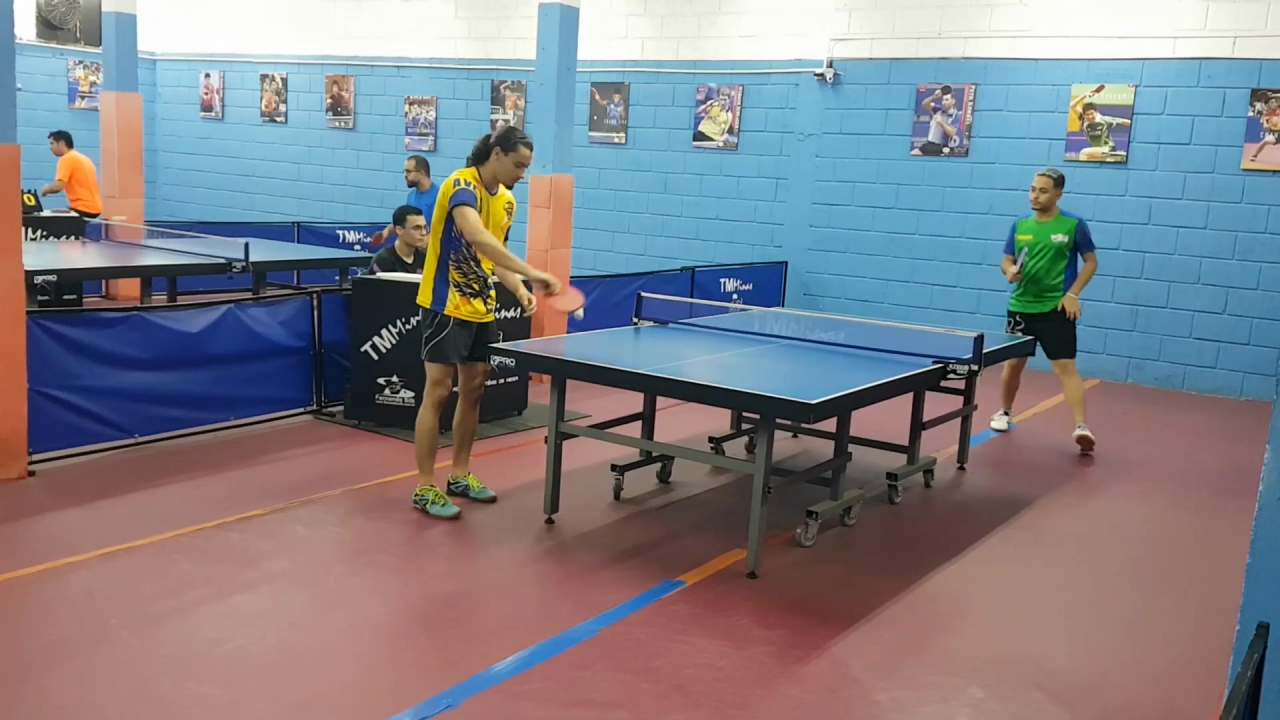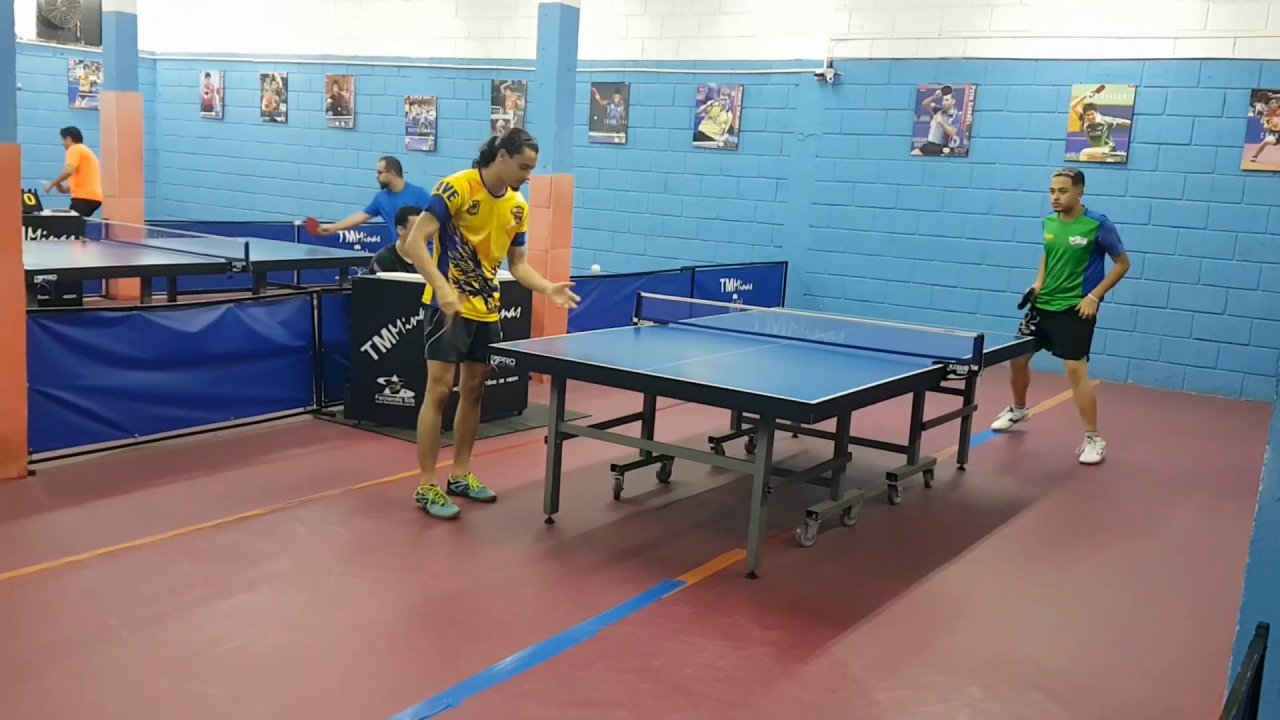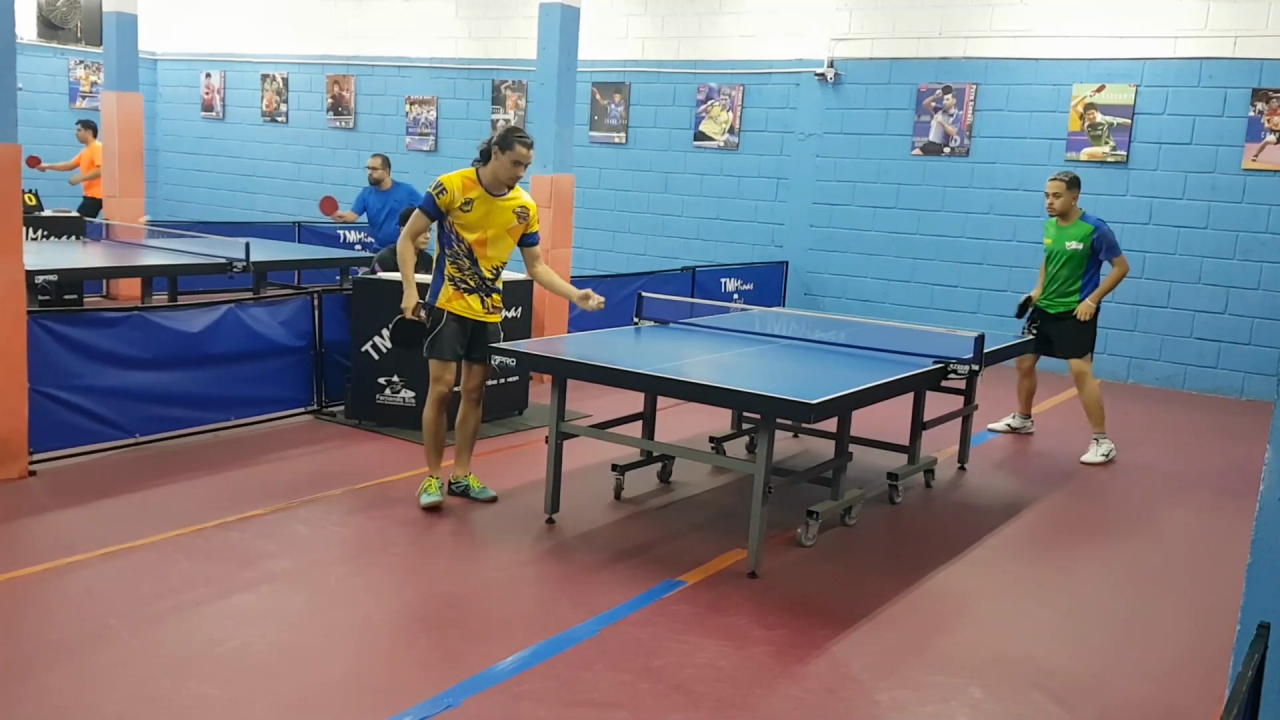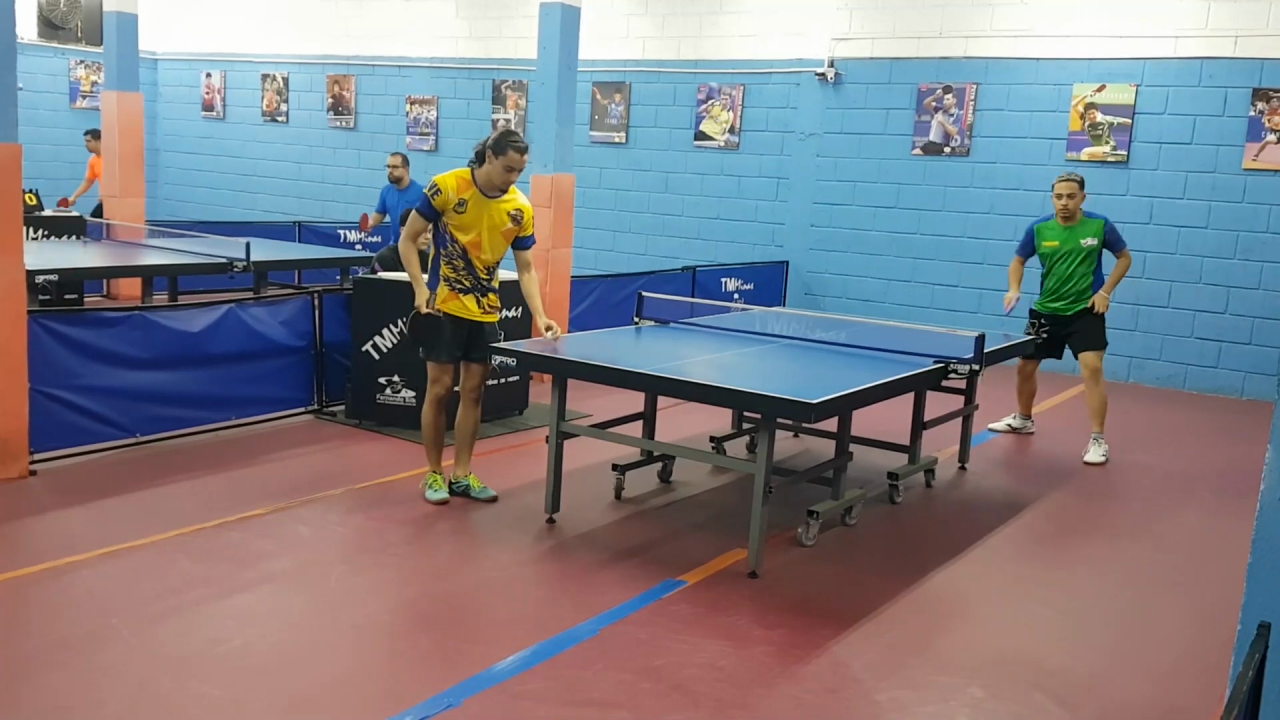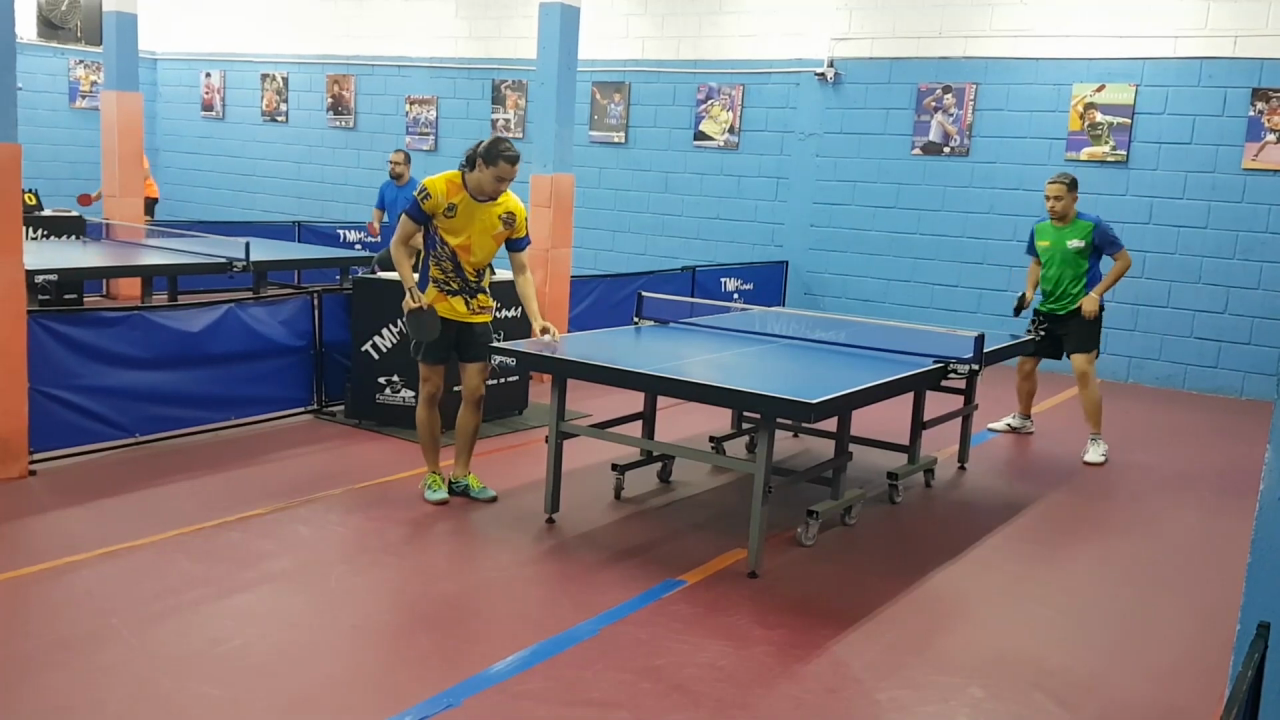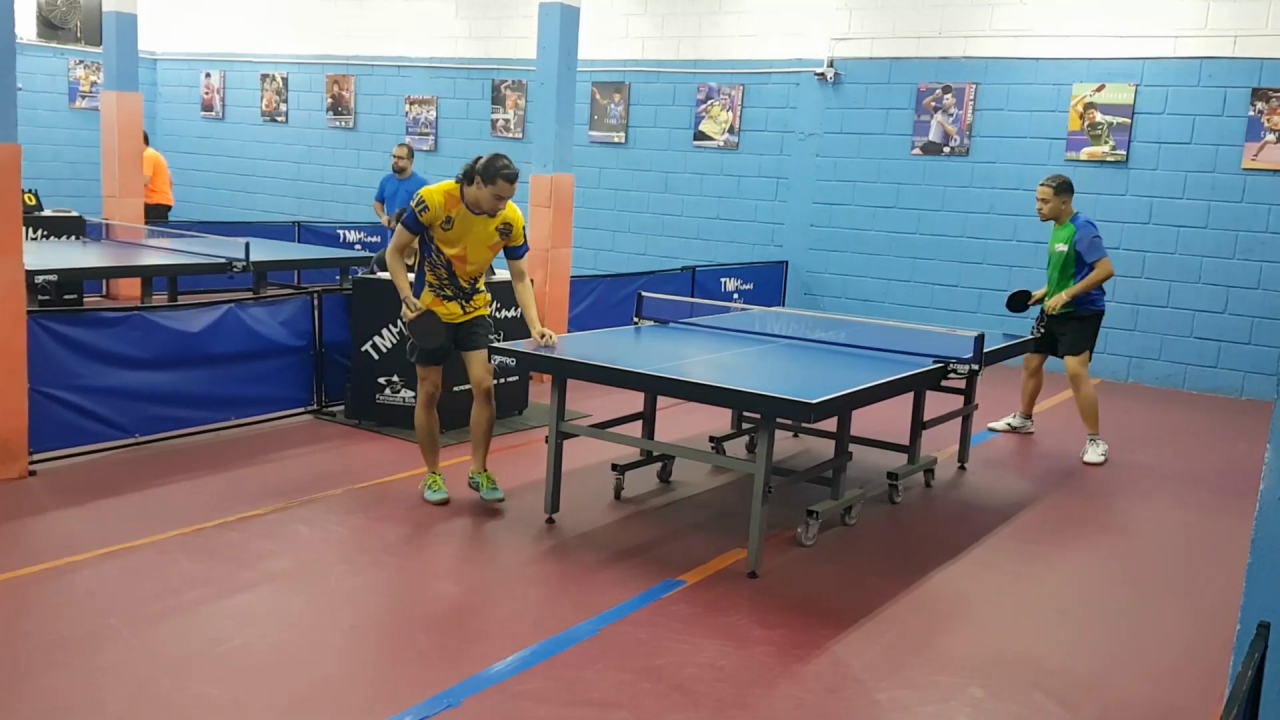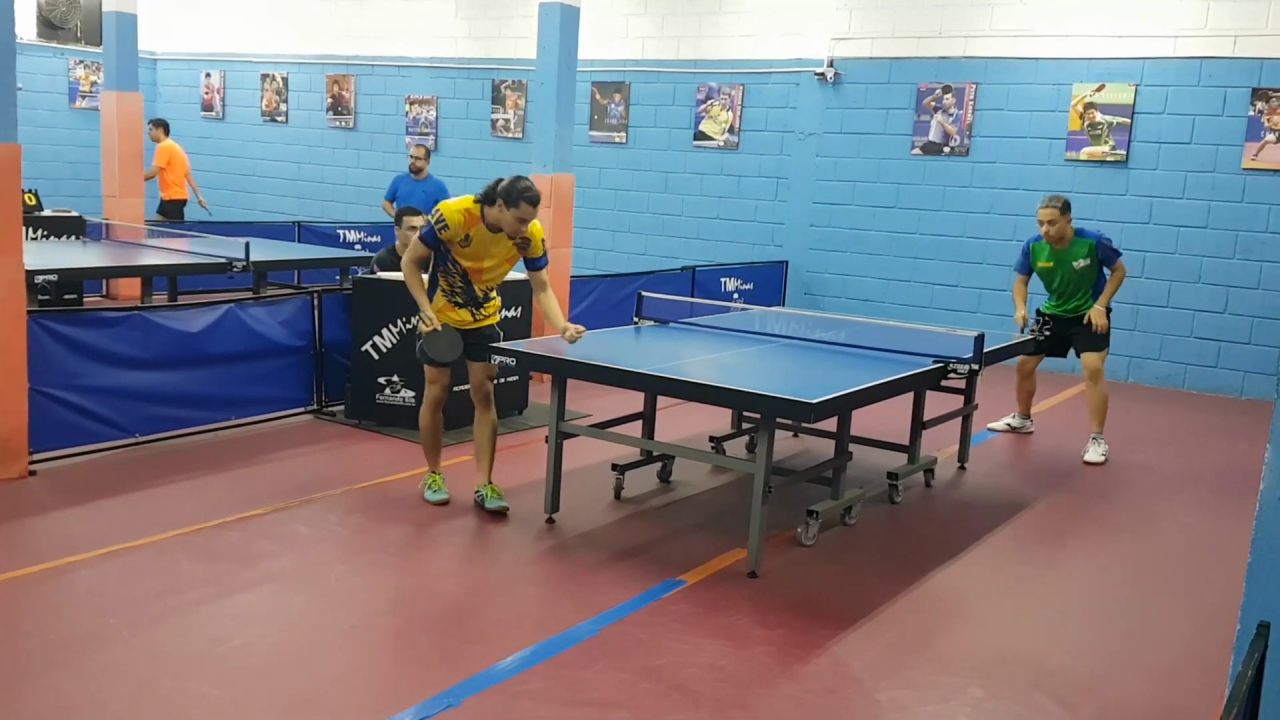
dt=0.3s
person 1, frame 1
left shoulder: (507, 200)
right shoulder: (461, 185)
right elbow: (476, 237)
left wrist: (518, 289)
right wrist: (531, 273)
left hip: (482, 309)
right hip: (446, 306)
left knee: (473, 392)
right knee: (437, 392)
left ankle: (460, 475)
right ankle: (425, 487)
person 1, frame 2
left shoulder: (518, 207)
right shoulder: (458, 188)
left elbow: (518, 264)
right elbow: (415, 242)
left wrist: (552, 288)
right wrist: (443, 287)
left hip: (486, 311)
right hip: (446, 306)
left knee: (474, 391)
right knee: (440, 390)
left ankle: (460, 475)
right ankle: (428, 486)
person 1, frame 3
left shoulder: (525, 207)
right shoulder: (451, 187)
left elbow: (536, 266)
right elbow: (407, 238)
left wrist: (574, 294)
right wrist: (409, 290)
left hip: (488, 311)
right hip: (447, 305)
left knee: (474, 392)
right knee: (441, 389)
left ankle: (461, 475)
right ankle: (433, 477)
person 1, frame 4
left shoulder: (520, 208)
right shoulder: (446, 187)
left elbow: (526, 269)
right elbow: (408, 240)
left wrist: (539, 316)
right wrist: (421, 290)
left hip: (485, 312)
right hip: (443, 308)
left knee: (473, 392)
right knee: (439, 390)
left ankle: (461, 474)
right ankle: (434, 473)
person 1, frame 5
left shoulder: (513, 210)
right shoulder: (436, 189)
left elbow: (521, 270)
right elbow: (399, 243)
left wrist: (535, 318)
right wrist: (411, 288)
left hip: (477, 313)
right hip: (434, 309)
left knee: (475, 394)
right knee: (431, 391)
left ankle: (461, 475)
right ankle: (433, 474)
person 1, frame 6
left shoulder: (511, 219)
right shoulder: (433, 199)
left elbow: (520, 278)
right elbow: (394, 251)
left wrist: (534, 325)
right wrist: (408, 298)
left hip: (475, 312)
right hip: (429, 312)
left knee: (484, 387)
right knee: (429, 392)
left ankle: (479, 472)
right ankle: (432, 474)
person 1, frame 7
left shoulder: (531, 234)
right shoulder: (451, 214)
left elbow: (542, 289)
right elbow: (410, 263)
left wrist: (561, 325)
right wrist: (426, 311)
left hip: (484, 318)
right hip: (442, 317)
left knee: (484, 395)
right knee: (436, 393)
left ankle: (484, 485)
right ankle: (433, 475)
person 2, frame 1
left shoulder: (1074, 225)
right shoulder: (1019, 225)
left elbow: (1091, 261)
right elbow: (1007, 261)
left wrist: (1073, 294)
right wrist: (1011, 272)
left hip: (1056, 309)
right hip: (1021, 308)
left knee: (1065, 367)
right knee: (1013, 363)
left ankle: (1081, 429)
right ankle: (1005, 412)
person 2, frame 2
left shoulder: (1098, 225)
right shoulder: (1048, 222)
left elbow: (1122, 262)
left wrist: (1094, 296)
right wrist: (1039, 282)
left hip: (1076, 309)
right hip: (1044, 305)
left knee: (1076, 369)
right knee: (1017, 358)
left ankle: (1092, 439)
right ankle: (1017, 410)
person 2, frame 3
left shoulder: (1095, 229)
right shoulder: (1049, 226)
left elbow: (1121, 267)
left wrist: (1092, 300)
right wrist: (1038, 289)
left hip: (1076, 313)
right hip: (1044, 309)
left knee: (1081, 371)
right knee: (1024, 362)
left ankle: (1102, 441)
right ankle: (1023, 419)
person 2, frame 4
left shoulder: (1101, 225)
right shoulder: (1038, 228)
left elbow: (1125, 257)
right elbow: (1017, 261)
left wrist: (1106, 291)
right wrist: (1013, 290)
left hip: (1086, 311)
right hip: (1046, 312)
left knee: (1092, 369)
right knee: (1025, 367)
left ankle: (1097, 440)
right ankle: (1023, 419)
person 2, frame 5
left shoulder: (1093, 227)
right shoulder: (1039, 229)
left elbow: (1124, 260)
left wrist: (1096, 293)
right wrist: (1029, 290)
left hip: (1081, 312)
right hip: (1047, 311)
left knee: (1083, 371)
right knee: (1025, 365)
left ankle: (1097, 440)
right ankle: (1023, 419)
person 2, frame 6
left shoulder: (1082, 230)
right shoulder: (1052, 228)
left elbow: (1106, 269)
left wrist: (1066, 296)
right wrist: (1047, 289)
left hip: (1083, 313)
right hip: (1052, 311)
left knee: (1076, 373)
right knee: (1031, 363)
left ankle: (1095, 441)
right ankle: (1023, 419)
person 2, frame 7
left shoulder: (1094, 242)
right shoulder: (1033, 246)
left elbow: (1119, 270)
right elbow: (1021, 281)
left wrist: (1099, 305)
right wrist: (1020, 309)
left hip: (1088, 316)
right hip: (1053, 314)
left knee: (1093, 369)
right knee: (1024, 364)
left ankle: (1097, 440)
right ankle: (1022, 419)
